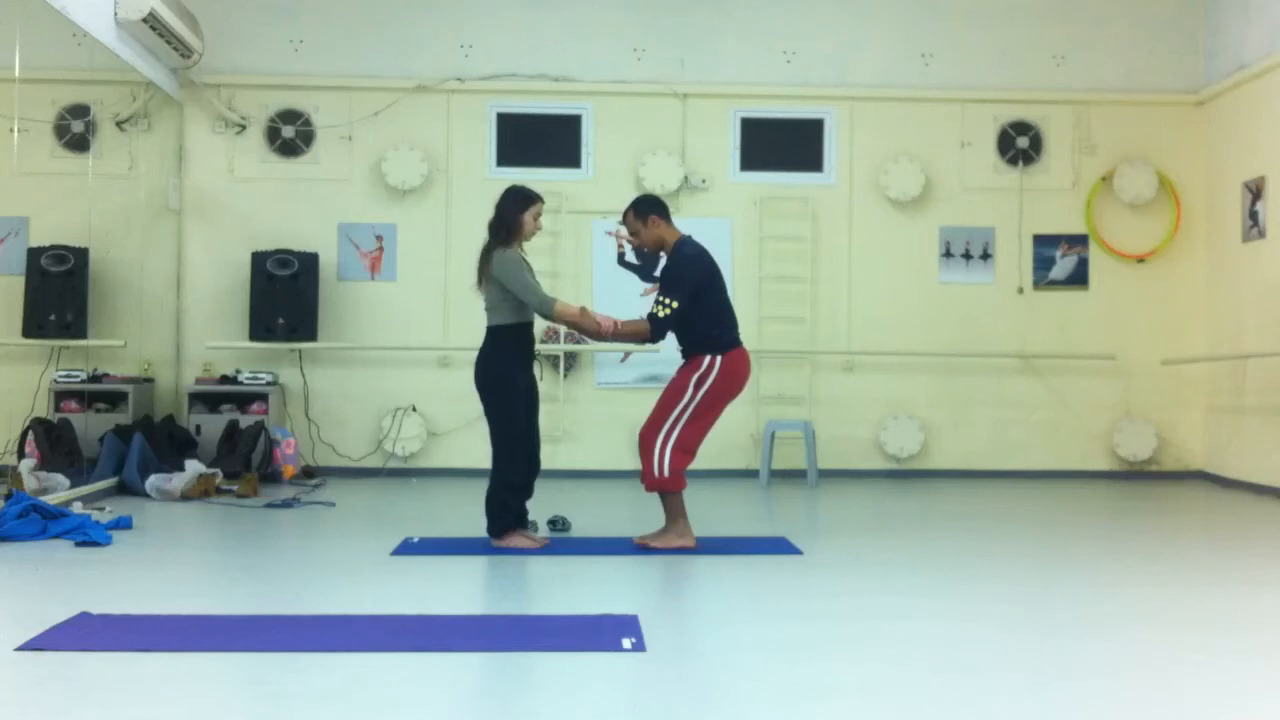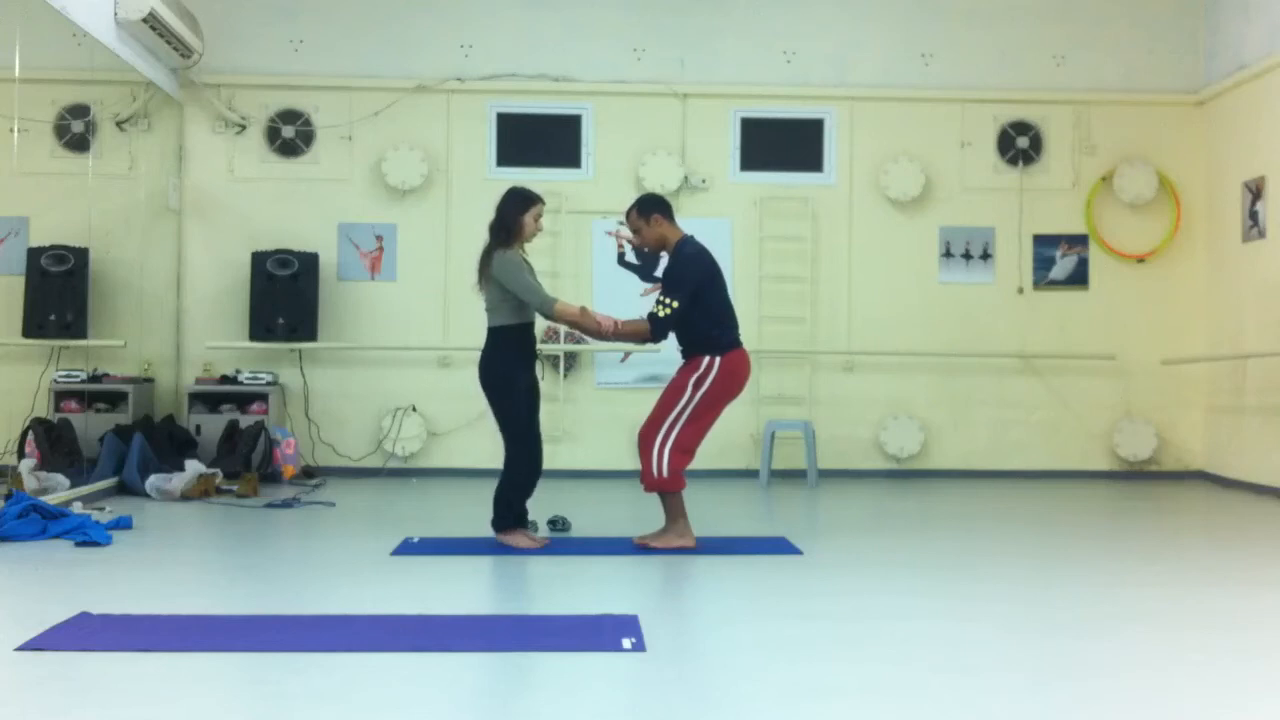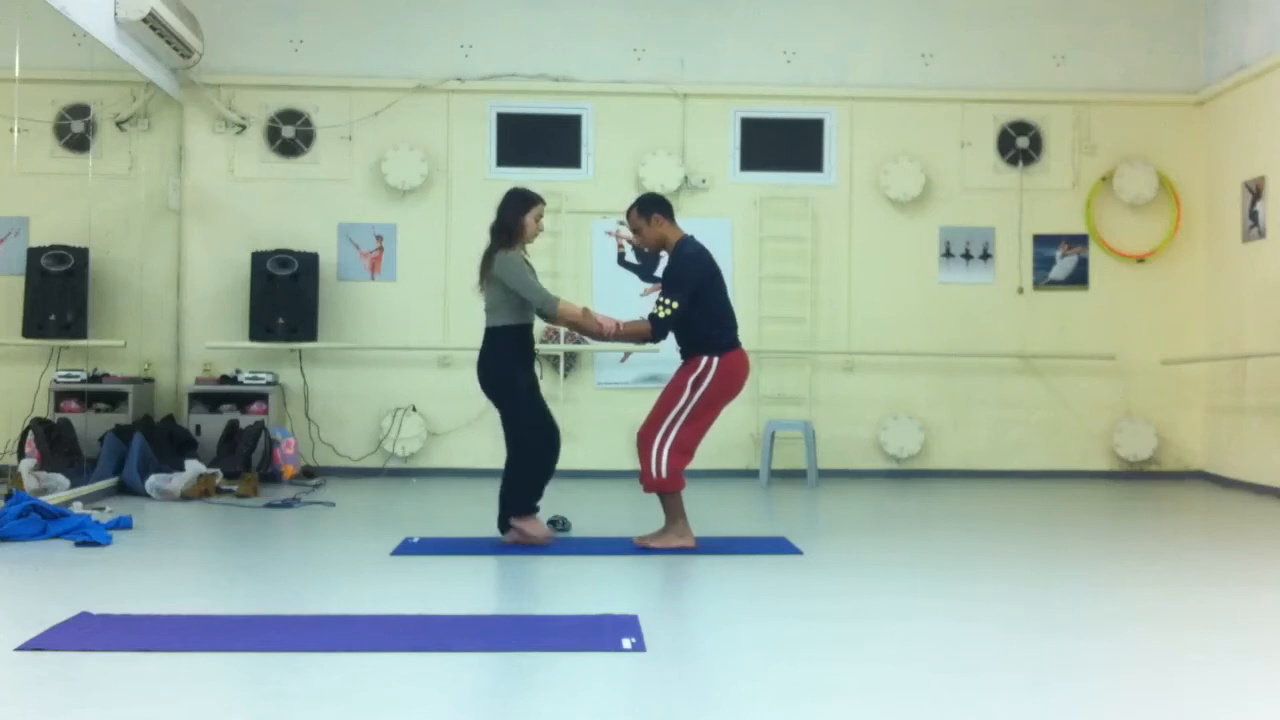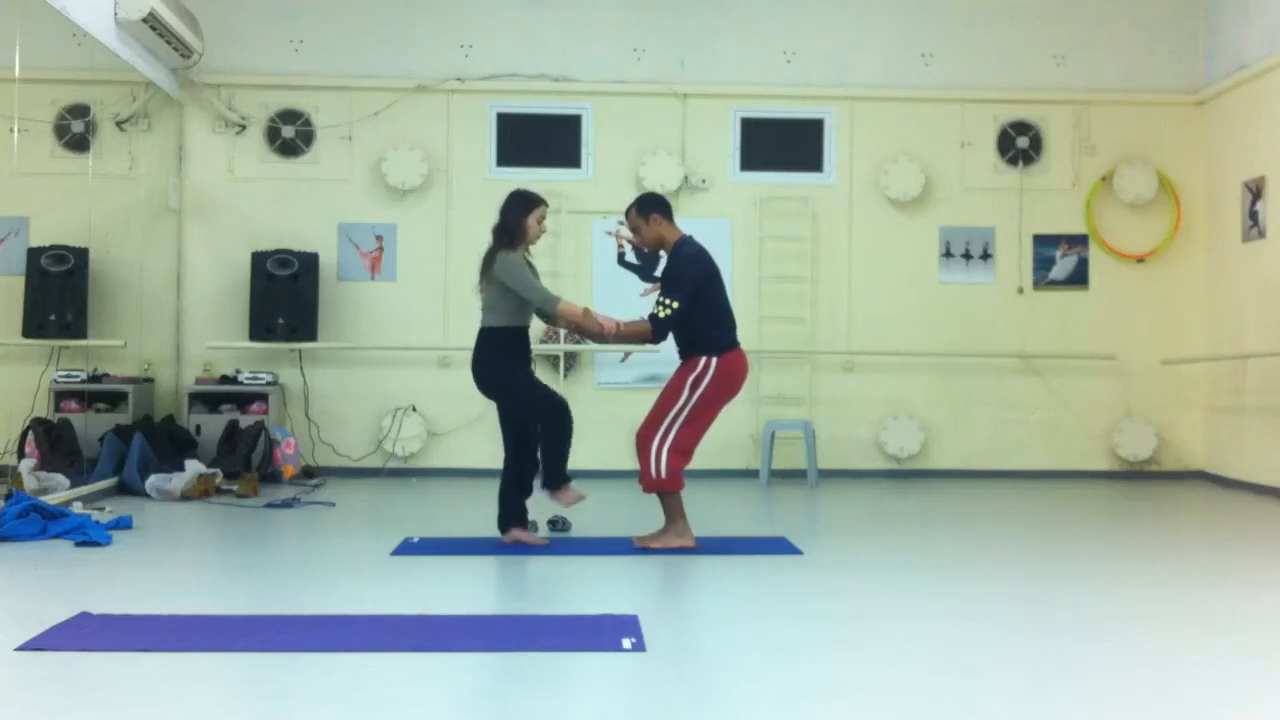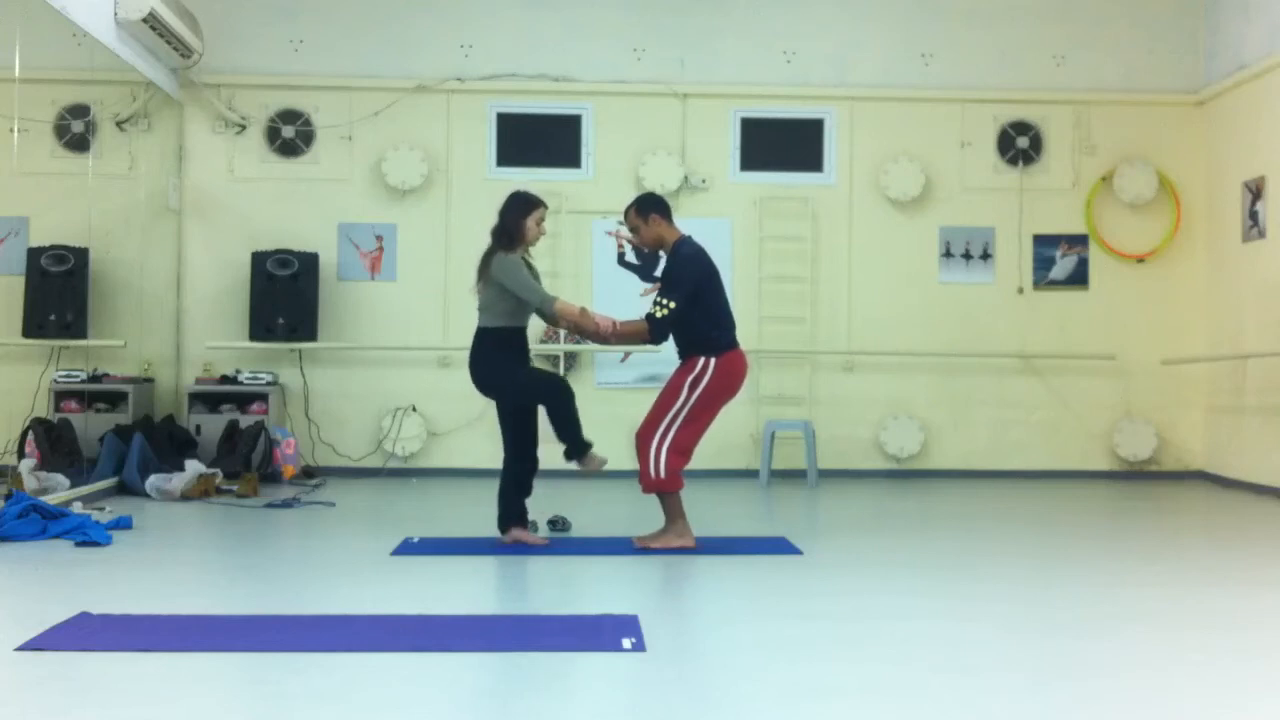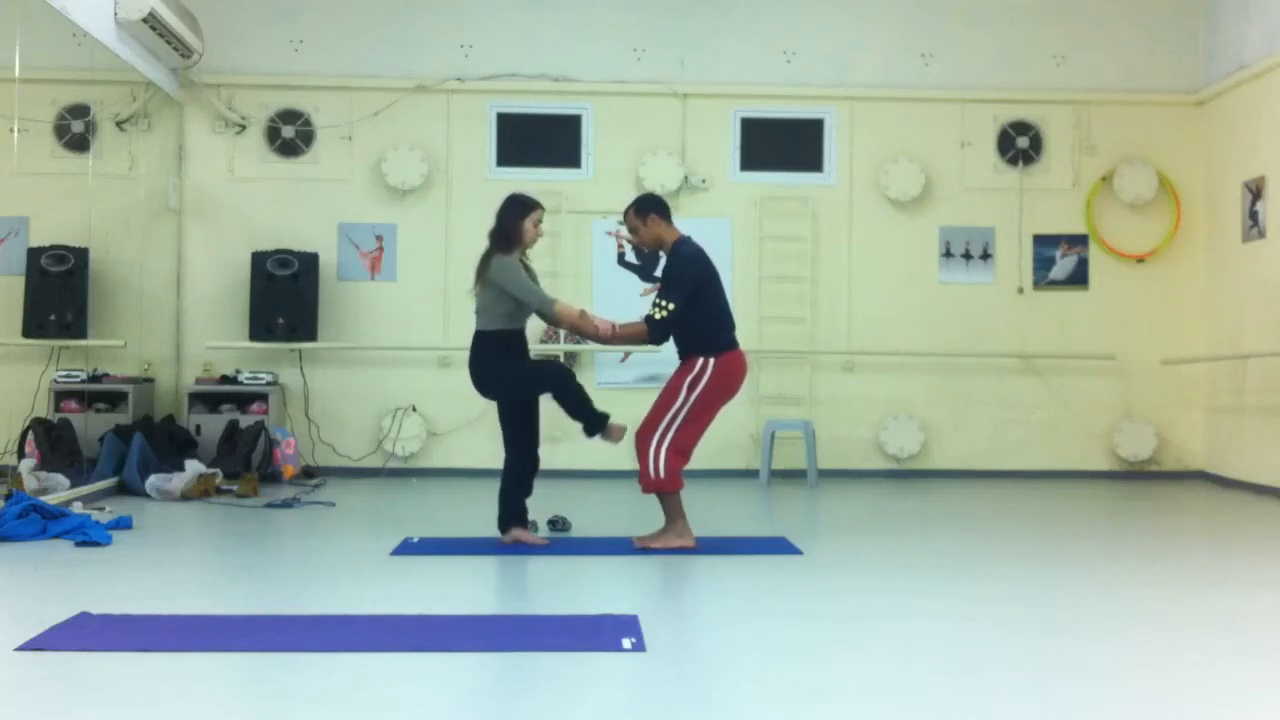
dt=0.2s
person 1, frame 1
left shoulder: (515, 258)
right shoulder: (502, 257)
left elbow: (539, 306)
right elbow: (540, 302)
left wrist: (585, 323)
right wrist: (589, 317)
left hip: (516, 360)
right hip: (500, 361)
left knee: (527, 447)
right knee: (511, 447)
left ankle: (515, 524)
right ankle: (502, 530)
person 1, frame 2
left shoulder: (516, 259)
right shoulder: (502, 258)
left elbow: (540, 306)
right elbow: (541, 301)
left wrist: (584, 322)
right wrist: (589, 316)
left hip: (518, 360)
right hip: (503, 361)
left knee: (524, 446)
right knee: (524, 445)
left ankle: (514, 524)
right ankle: (507, 525)
person 1, frame 3
left shoulder: (518, 261)
right shoulder: (504, 260)
left elbow: (543, 310)
right elbow: (544, 300)
left wrist: (585, 324)
right wrist: (591, 317)
left hip: (516, 359)
right hip: (500, 360)
left knee: (524, 444)
right knee: (544, 435)
left ankle: (512, 524)
right ankle: (521, 512)
person 1, frame 4
left shoulder: (521, 262)
right shoulder: (504, 260)
left elbow: (545, 312)
right elbow: (546, 300)
left wrist: (587, 325)
right wrist: (591, 317)
left hip: (514, 358)
right hip: (494, 359)
left knee: (522, 446)
right knee: (554, 410)
left ankle: (512, 524)
right ankle: (556, 483)
person 1, frame 5
left shoulder: (522, 263)
right shoulder: (502, 261)
left elbow: (545, 311)
right elbow: (543, 301)
left wrist: (586, 325)
right wrist: (588, 316)
left hip: (513, 356)
right hip: (491, 359)
left knee: (522, 447)
right knee: (555, 388)
left ankle: (512, 524)
right ankle: (579, 452)
person 1, frame 6
left shoulder: (521, 265)
right shoulder: (500, 263)
left elbow: (545, 312)
right elbow: (541, 302)
left wrist: (585, 327)
right wrist: (588, 319)
left hip: (512, 359)
right hip: (491, 361)
left knee: (524, 449)
right knee: (556, 375)
left ankle: (512, 524)
right ankle: (598, 425)
person 2, frame 1
left shoulder: (686, 259)
right shoulder: (683, 257)
left elbow: (657, 325)
right elbow: (659, 327)
left wrist: (607, 329)
right wrist: (613, 330)
left hip: (717, 364)
right hip: (710, 362)
left knee: (661, 441)
right knee: (658, 439)
left ankle: (680, 530)
right ankle: (675, 527)
person 2, frame 2
left shoulder: (687, 259)
right shoulder: (685, 256)
left elbow: (658, 325)
right elbow: (662, 326)
left wrist: (608, 329)
right wrist: (613, 330)
left hip: (717, 365)
right hip: (711, 362)
left knee: (660, 441)
right knee: (657, 440)
left ankle: (680, 530)
right ankle: (675, 527)
person 2, frame 3
left shoulder: (687, 259)
right shoulder: (685, 257)
left elbow: (659, 325)
right elbow: (663, 326)
left wrist: (610, 329)
right wrist: (613, 330)
left hip: (715, 365)
right hip: (710, 363)
left knee: (658, 442)
right knee: (656, 440)
left ankle: (679, 530)
right ankle: (675, 527)
person 2, frame 4
left shoulder: (686, 259)
right shoulder: (684, 257)
left elbow: (658, 327)
right elbow: (660, 328)
left wrist: (608, 330)
right wrist: (611, 333)
left hip: (714, 365)
right hip: (709, 363)
left knee: (658, 441)
right knee: (656, 441)
left ankle: (679, 531)
right ankle: (674, 528)
person 2, frame 5
left shoulder: (685, 259)
right shoulder: (684, 256)
left elbow: (657, 326)
right elbow: (660, 329)
left wrist: (608, 329)
right wrist: (611, 335)
left hip: (713, 365)
right hip: (710, 363)
left knee: (657, 442)
right knee: (656, 440)
left ankle: (679, 531)
right ankle: (674, 528)
person 2, frame 6
left shoulder: (684, 260)
right shoulder: (683, 256)
left elbow: (657, 327)
right elbow: (660, 329)
left wrist: (609, 332)
right wrist: (614, 334)
left hip: (713, 365)
right hip: (710, 363)
left knee: (657, 442)
right knee: (655, 440)
left ankle: (679, 531)
right ankle: (674, 527)
